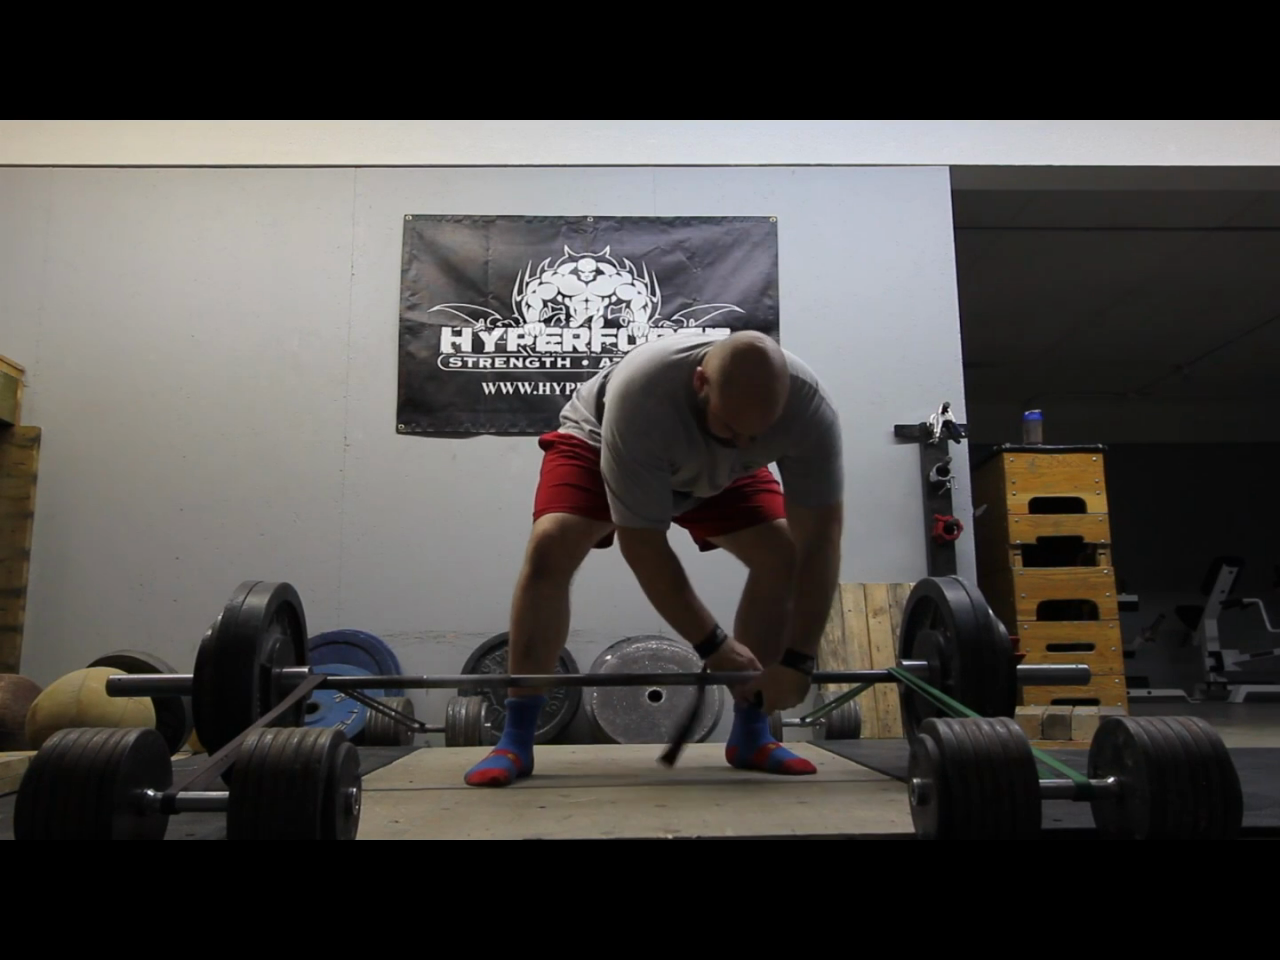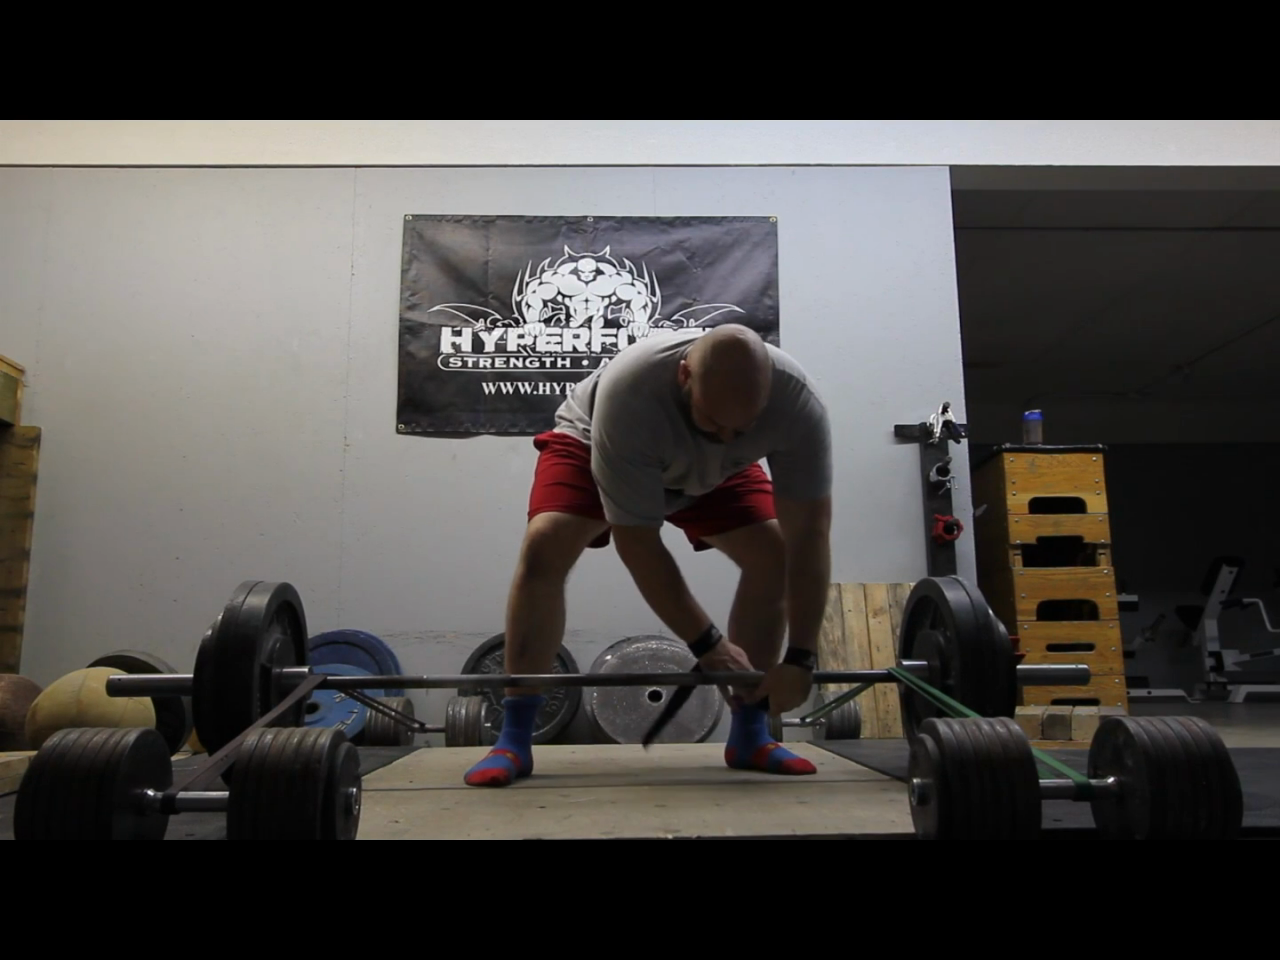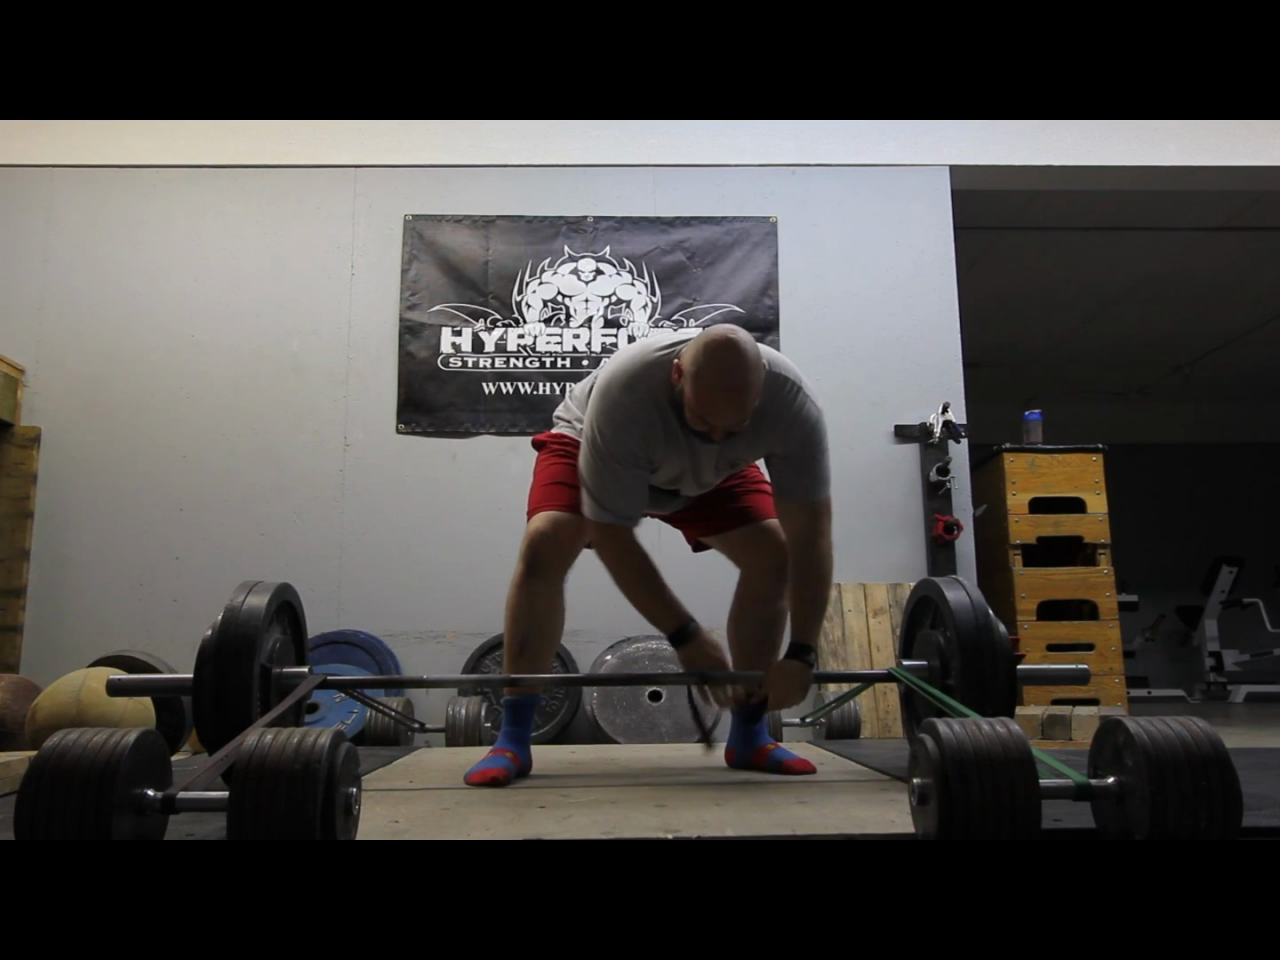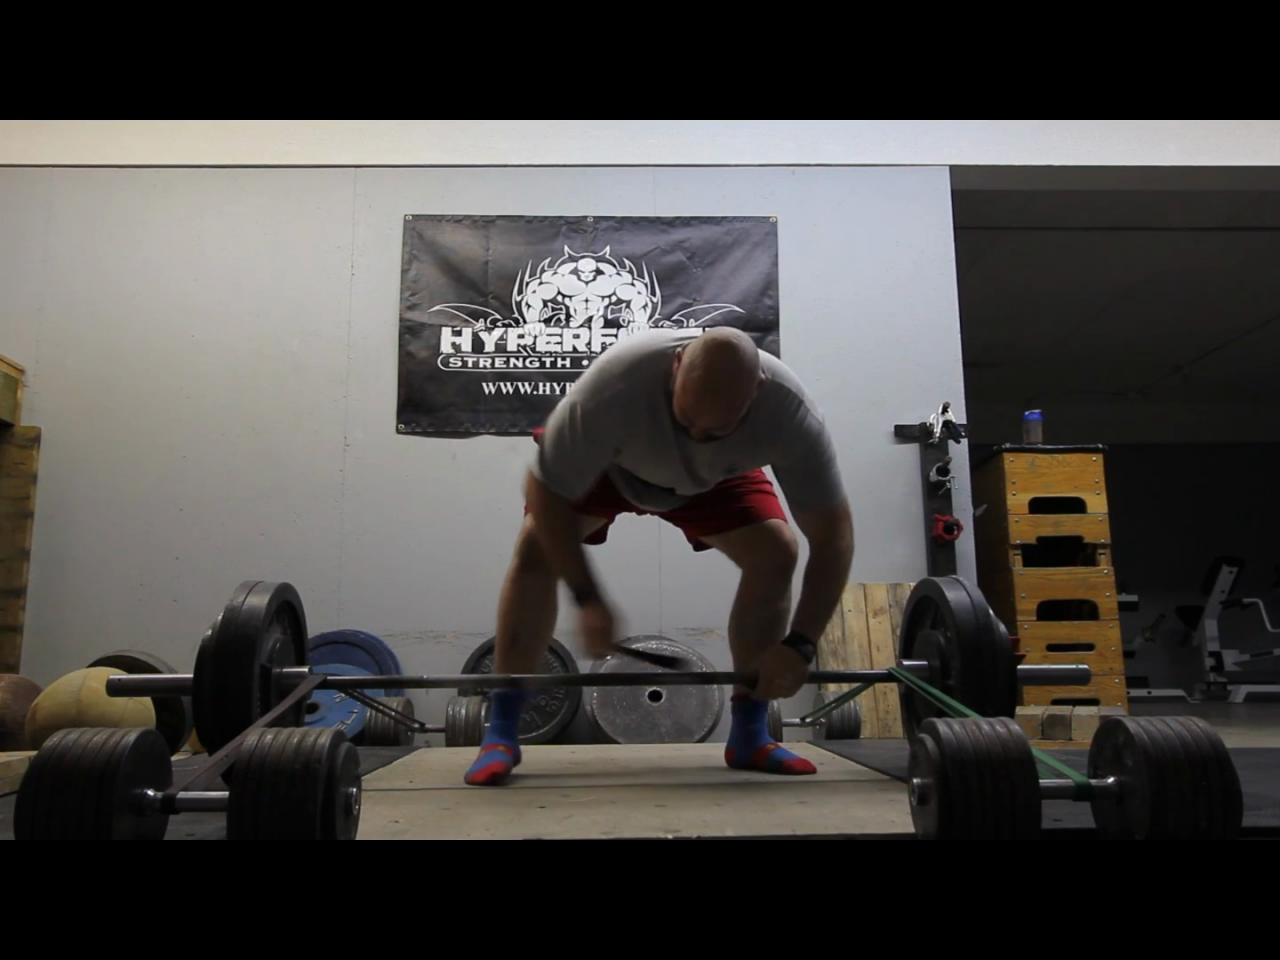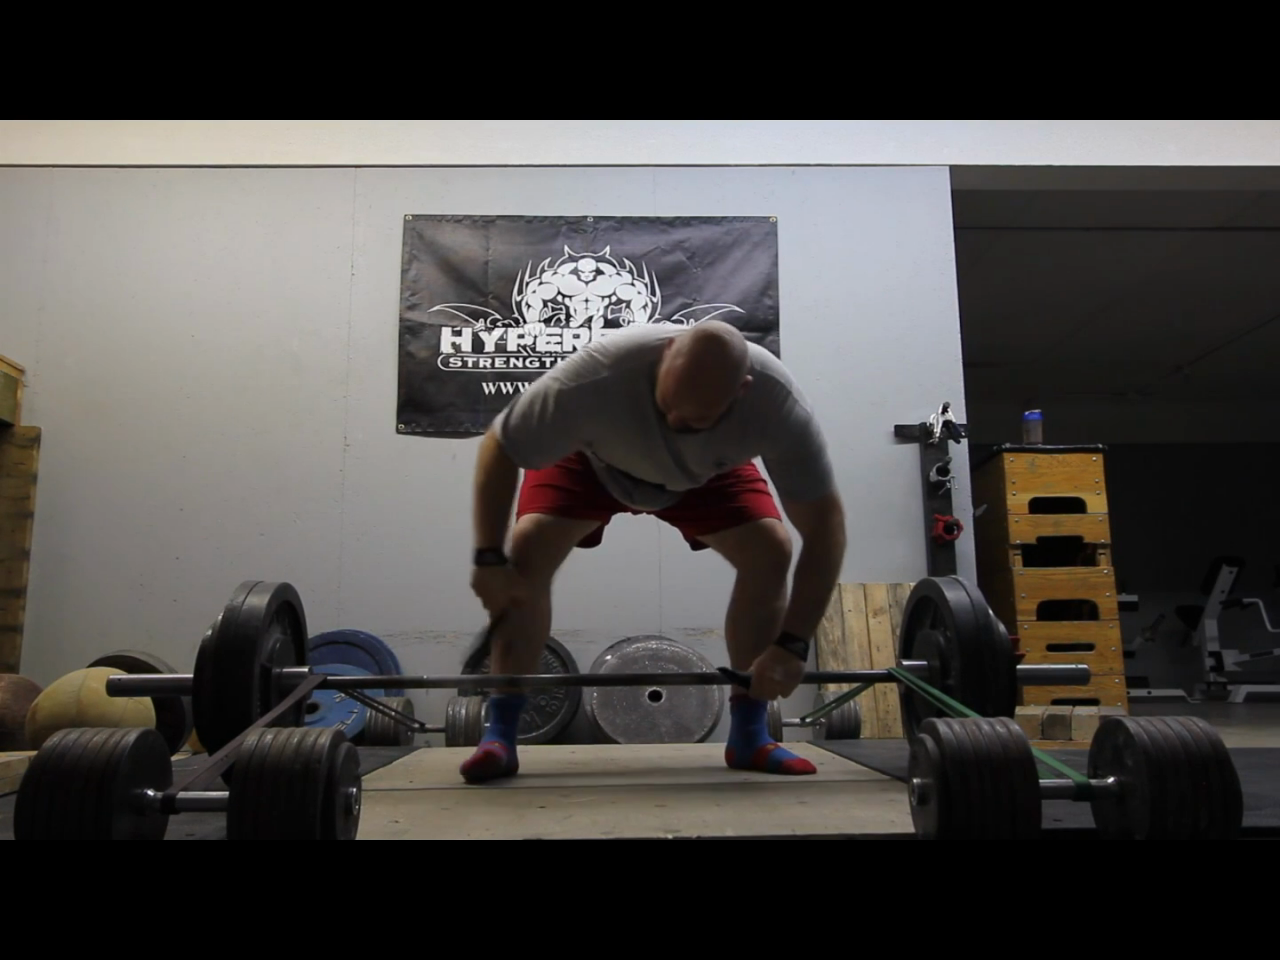
dt=0.2s
person 1, frame 1
left shoulder: (810, 408)
right shoulder: (642, 397)
left elbow: (819, 541)
right elbow: (643, 545)
left wrist: (799, 660)
right wrist: (714, 645)
right hip: (599, 435)
left knee: (782, 554)
right knee: (550, 546)
left ankle: (750, 735)
right ankle: (516, 739)
person 1, frame 2
left shoulder: (797, 402)
right shoulder: (630, 394)
left elbow: (808, 537)
right elbow: (636, 542)
left wrist: (800, 658)
right wrist: (707, 644)
right hip: (591, 438)
left knee: (775, 553)
right knee: (544, 546)
left ankle: (749, 735)
right ankle: (514, 738)
person 1, frame 3
left shoulder: (792, 403)
right shoulder: (625, 394)
left elbow: (810, 535)
right elbow: (610, 535)
left wrist: (801, 654)
right wrist: (685, 637)
right hip: (590, 447)
left knee: (774, 552)
right knee: (544, 545)
left ankle: (748, 734)
right ankle: (513, 738)
person 1, frame 4
left shoulder: (788, 411)
right shoulder: (616, 385)
left elbow: (834, 535)
right elbow: (547, 488)
left wrist: (800, 644)
right wrist: (588, 598)
right hip: (596, 455)
left knee: (776, 552)
right knee: (536, 542)
left ankle: (749, 734)
right ankle: (502, 730)
person 1, frame 5
left shoulder: (778, 402)
right shoulder: (599, 376)
left elbow: (825, 527)
right elbow: (499, 447)
left wrist: (792, 646)
right wrist: (489, 558)
right hip: (589, 454)
left knee: (771, 551)
right knee: (530, 546)
left ankle: (747, 734)
right ankle: (499, 731)
